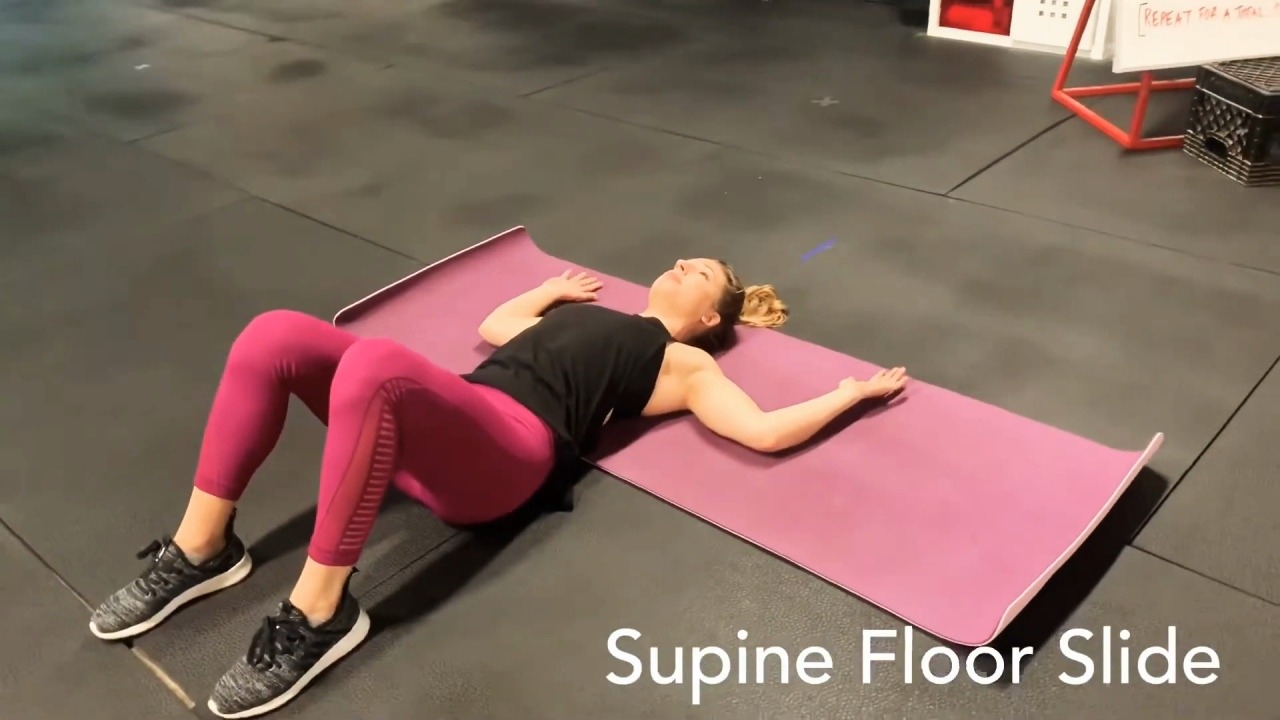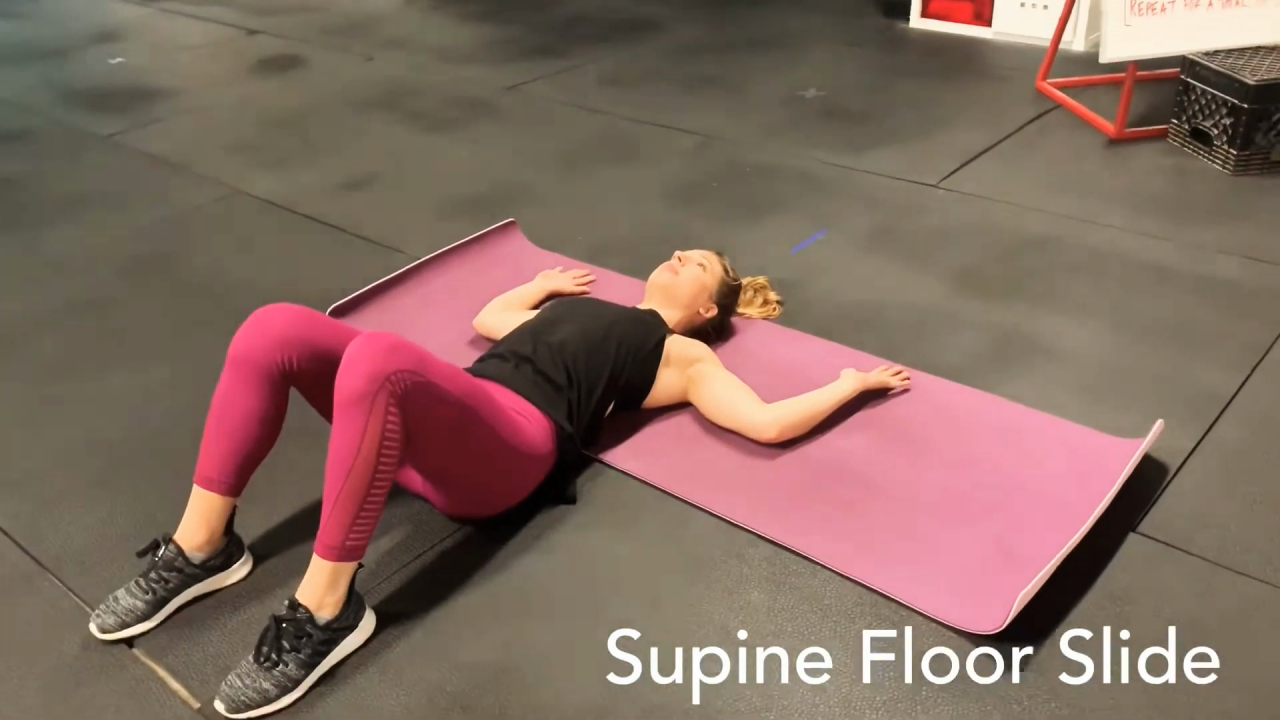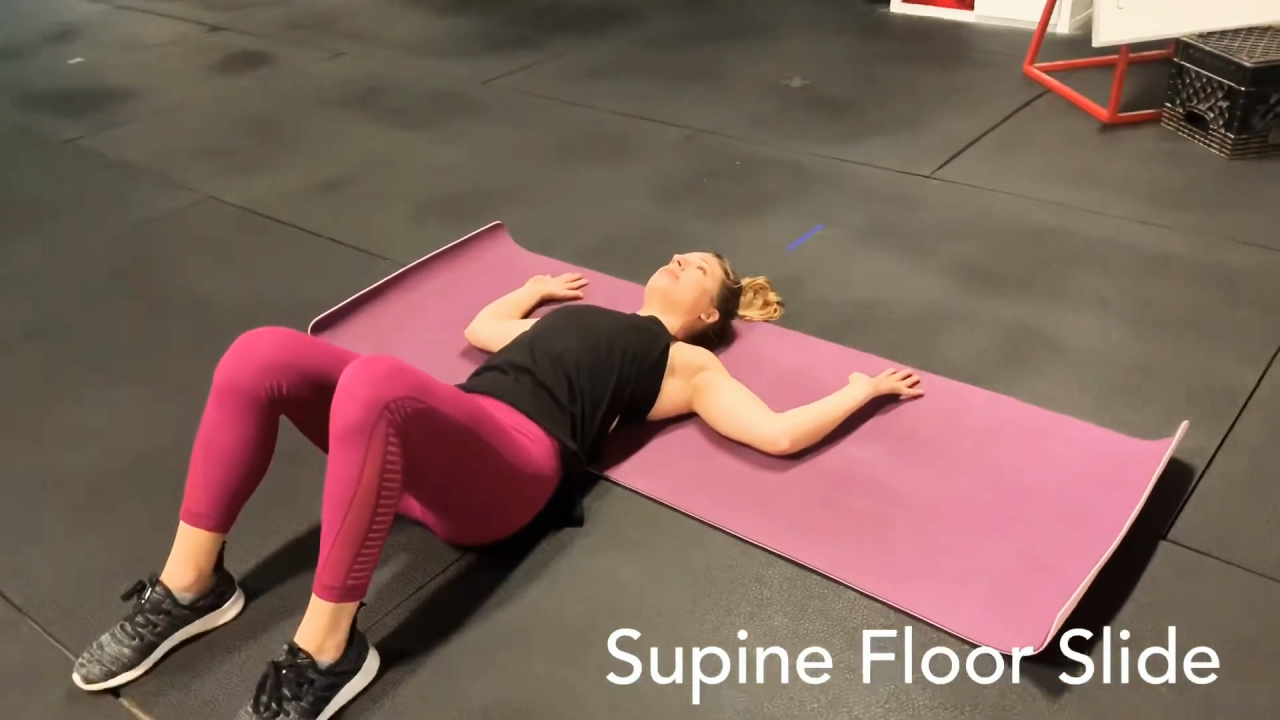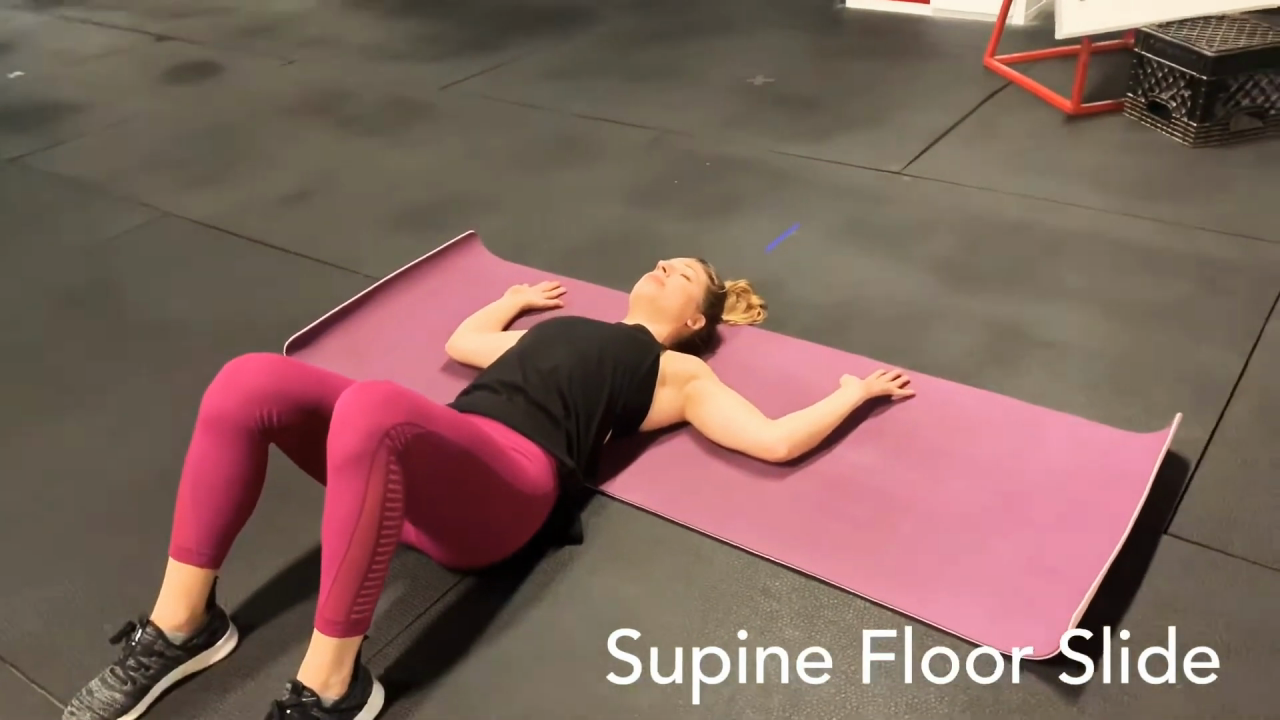
dt=0.7s
person 1, frame 1
left shoulder: (683, 364)
right shoulder: (587, 312)
left elbow: (765, 431)
right elbow: (494, 325)
left wrist: (852, 391)
right wrist: (554, 288)
left hip: (509, 449)
right hip: (443, 424)
left knee: (372, 365)
right knee: (273, 336)
left ankle: (319, 611)
right ankle: (202, 549)
person 1, frame 2
left shoulder: (683, 353)
right shoulder: (582, 307)
left elbow: (767, 421)
right elbow: (488, 318)
left wrist: (853, 381)
right wrist: (546, 281)
left hip: (509, 441)
right hip: (437, 420)
left knee: (377, 355)
right knee: (274, 330)
left ankle: (326, 608)
right ankle: (201, 547)
person 1, frame 3
left shoulder: (688, 363)
right shoulder: (578, 314)
left elbow: (778, 432)
right elbow: (481, 328)
left wrist: (861, 389)
right wrist: (536, 287)
left hip: (514, 460)
right hip: (434, 439)
left knee: (373, 380)
right knee: (261, 354)
left ankle: (328, 647)
right ankle: (191, 585)
person 1, frame 4
left shoulder: (677, 372)
right shoulder: (559, 327)
left elbow: (774, 439)
right elbow: (460, 342)
left wrist: (853, 392)
right wrist: (515, 296)
left hip: (508, 478)
right hip: (427, 448)
left knee: (371, 407)
right knee: (250, 381)
right ankle: (181, 624)
